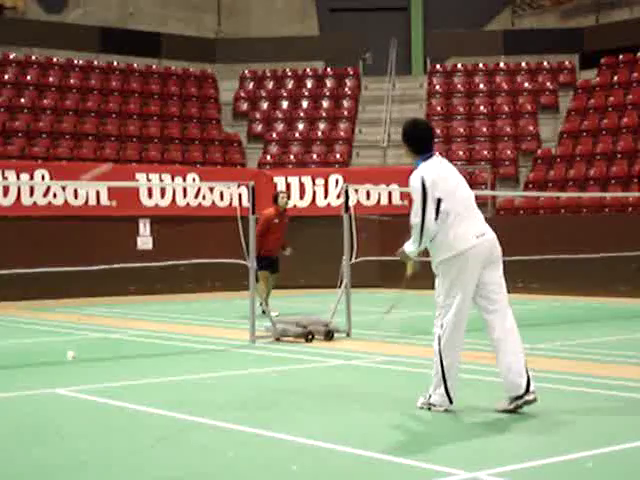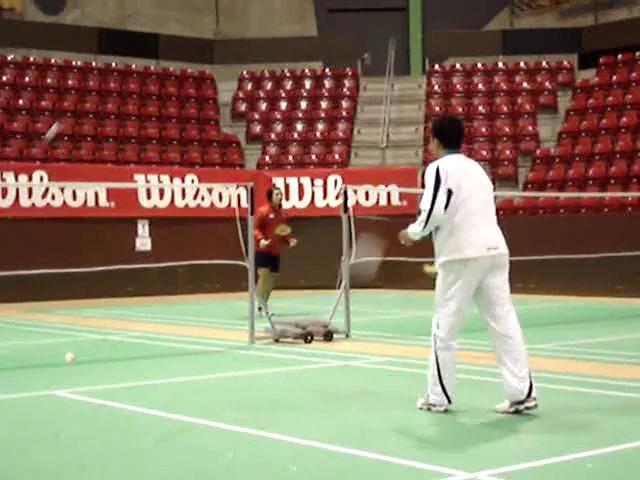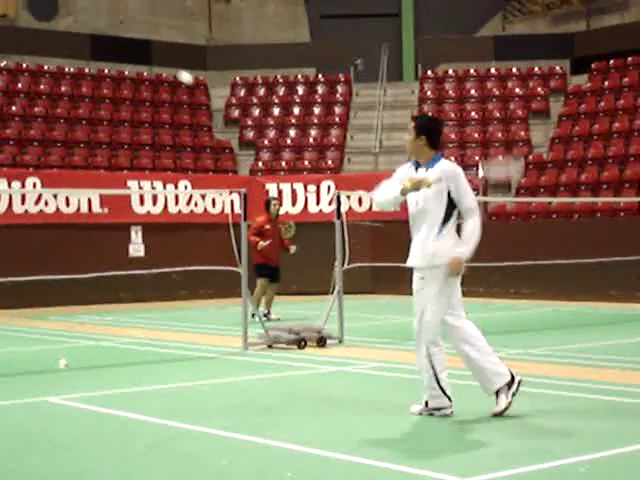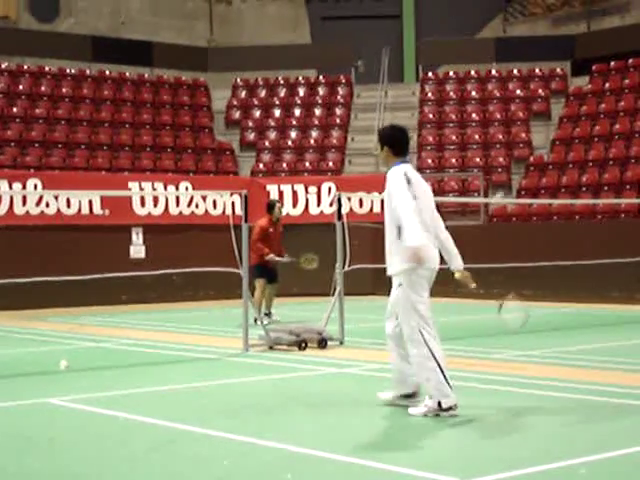
dt=0.5s
person 1, frame 1
left shoulder: (420, 177)
right shoulder: (443, 165)
left elbow: (427, 225)
left wrist: (410, 251)
right wrist: (421, 249)
left hip: (457, 252)
right hip: (486, 242)
left knee: (448, 325)
right knee: (500, 317)
left ankle: (441, 396)
right ankle: (520, 387)
person 1, frame 2
left shoulder: (438, 168)
right shoulder: (476, 168)
left elbow: (432, 213)
left wrist: (411, 232)
right wrist: (441, 249)
left hip: (461, 256)
right hip: (495, 251)
left knee: (444, 328)
right knee: (504, 323)
left ankle: (438, 396)
right ankle: (522, 392)
person 1, frame 3
left shoulder: (449, 170)
right shoulder: (407, 172)
left elbow: (472, 215)
right elbow: (381, 199)
left wrist: (462, 254)
right wrist: (404, 188)
left hip: (440, 262)
right hip: (427, 261)
left knee: (426, 331)
right knee: (456, 324)
left ankle: (438, 400)
right ankle: (501, 379)
person 1, frame 4
left shoulder: (398, 174)
right shoulder: (415, 179)
left elbow: (407, 212)
right elbow: (438, 227)
left wrist: (415, 245)
right wrist: (458, 266)
left hip: (412, 265)
right hip: (412, 265)
left knee: (417, 330)
right knee: (396, 325)
left ankle: (442, 398)
right ankle: (406, 387)
person 2, frame 1
left shoulder: (285, 215)
right shoulder: (268, 214)
right elbow: (258, 233)
left wrist: (285, 247)
right wrist: (255, 252)
left hip: (274, 253)
right hip: (262, 252)
left knee: (272, 278)
right knee: (264, 278)
left ankle: (264, 302)
right ankle: (265, 308)
person 2, frame 2
left shoulder: (281, 213)
right shoulder: (263, 211)
right elbow: (254, 228)
left wrist: (289, 240)
right wrist: (260, 239)
left hip: (275, 251)
right hip: (263, 250)
left knee: (273, 277)
right knee: (263, 276)
left ankle: (264, 302)
right ankle: (261, 305)
person 2, frame 3
left shoulder: (279, 223)
right shoulder: (260, 221)
left elbow: (282, 239)
right elbow: (251, 236)
left wrist: (289, 246)
right wrist: (258, 242)
left hip: (275, 261)
right hip: (261, 260)
left knee: (273, 286)
right knee: (262, 285)
left ankle: (267, 312)
right ankle: (255, 312)
person 2, frame 4
left shoulder: (278, 224)
right shoulder: (262, 224)
right elbow: (255, 242)
left wrist: (283, 255)
right wrist: (266, 253)
left hip: (272, 262)
right hip: (259, 261)
left knee: (272, 286)
right knee: (260, 286)
left ankle: (267, 312)
right ankle: (258, 316)
